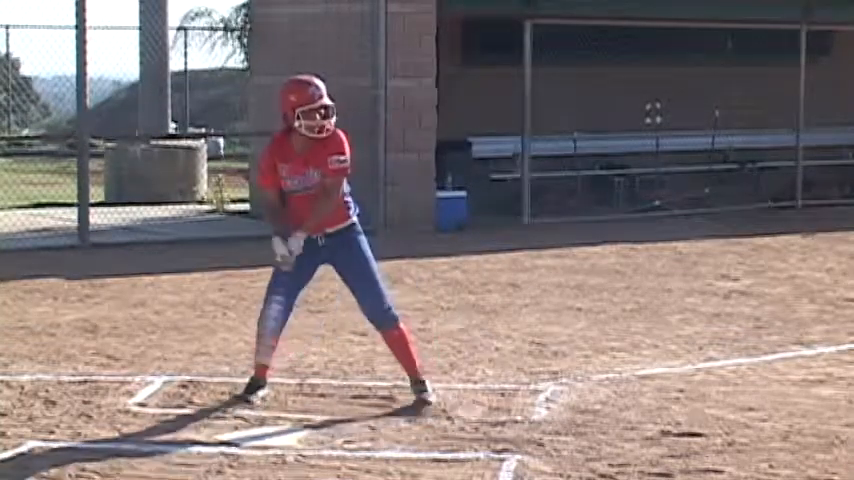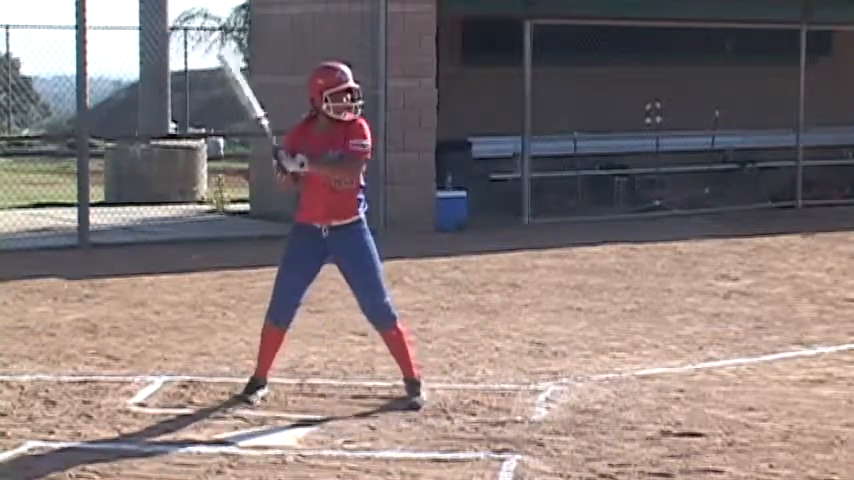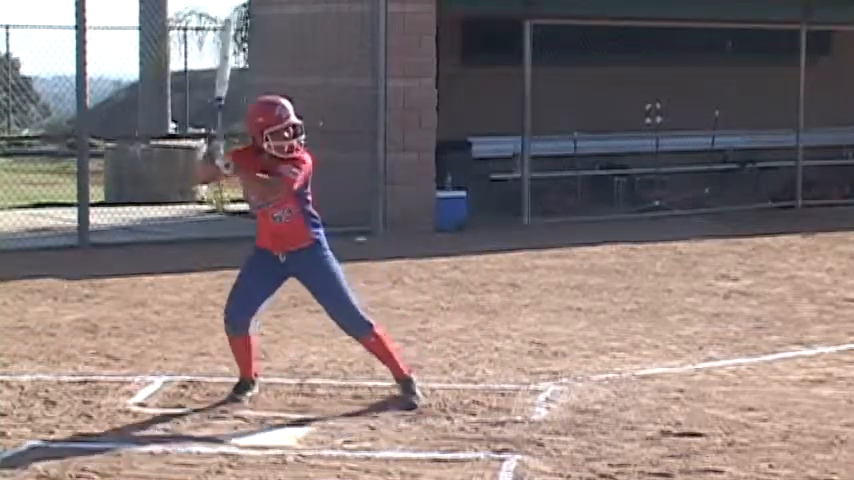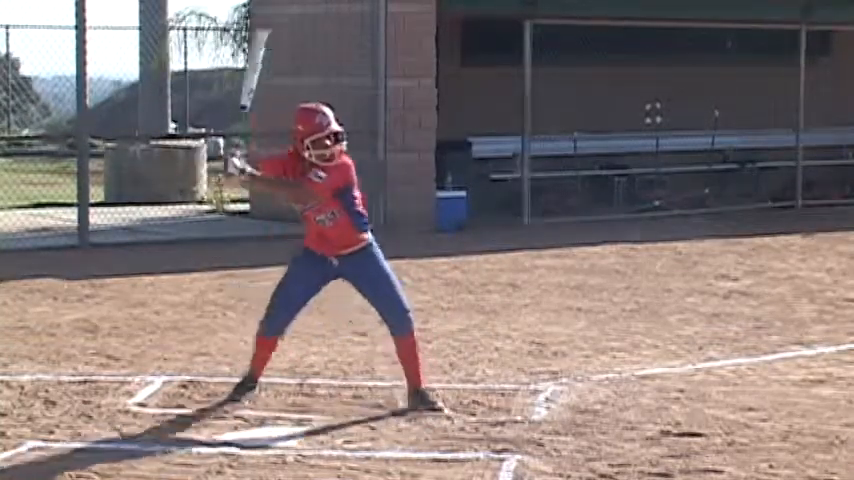
dt=0.5s
person 1, frame 1
left shoulder: (335, 140)
right shoulder: (275, 150)
left elbow: (333, 195)
right elbow: (272, 201)
left wrist: (301, 232)
right wrist: (280, 236)
left hip: (343, 234)
right hip: (299, 238)
left knee: (378, 306)
right knee: (273, 306)
left ankle: (417, 379)
right ankle: (259, 378)
person 1, frame 2
left shoulder: (357, 128)
right shoulder: (300, 133)
left elbow: (351, 172)
right elbow: (286, 178)
left wrist: (306, 163)
right wrist: (284, 164)
left hip: (350, 228)
right hip: (308, 229)
left knee: (378, 306)
right knee: (281, 305)
left ankle: (412, 380)
right ankle: (259, 378)
person 1, frame 3
left shoulder: (300, 161)
right shoulder: (246, 158)
left elbow: (271, 189)
right elbow: (203, 178)
left wrist: (230, 169)
right wrist: (213, 157)
left hip: (309, 250)
right hip: (268, 253)
left knee: (352, 318)
right knee: (236, 314)
left ankle: (403, 377)
right ankle: (249, 378)
person 1, frame 4
left shoulder: (341, 166)
right shoulder: (291, 161)
left elbow: (296, 192)
right elbow: (256, 174)
left wrist: (249, 175)
right wrist: (241, 167)
left hip: (358, 252)
right hip: (316, 254)
left knee: (399, 315)
right knee: (275, 317)
left ankle: (416, 389)
right ankle: (253, 377)
